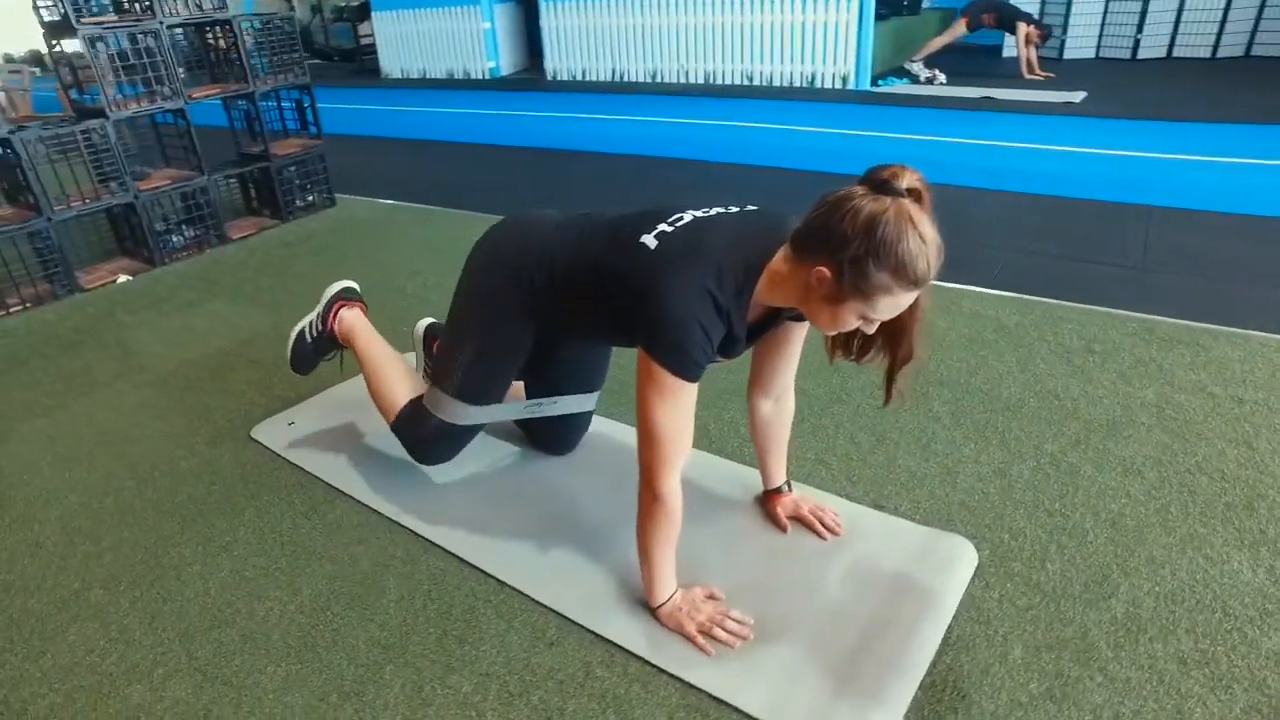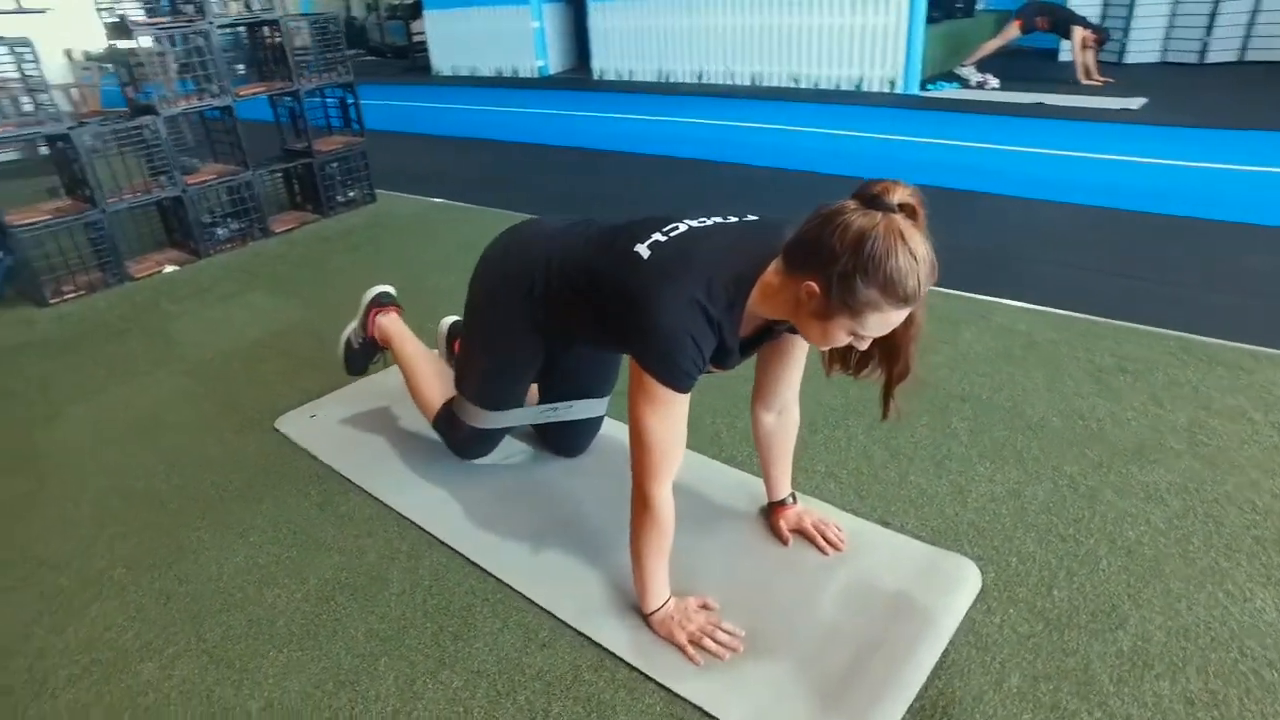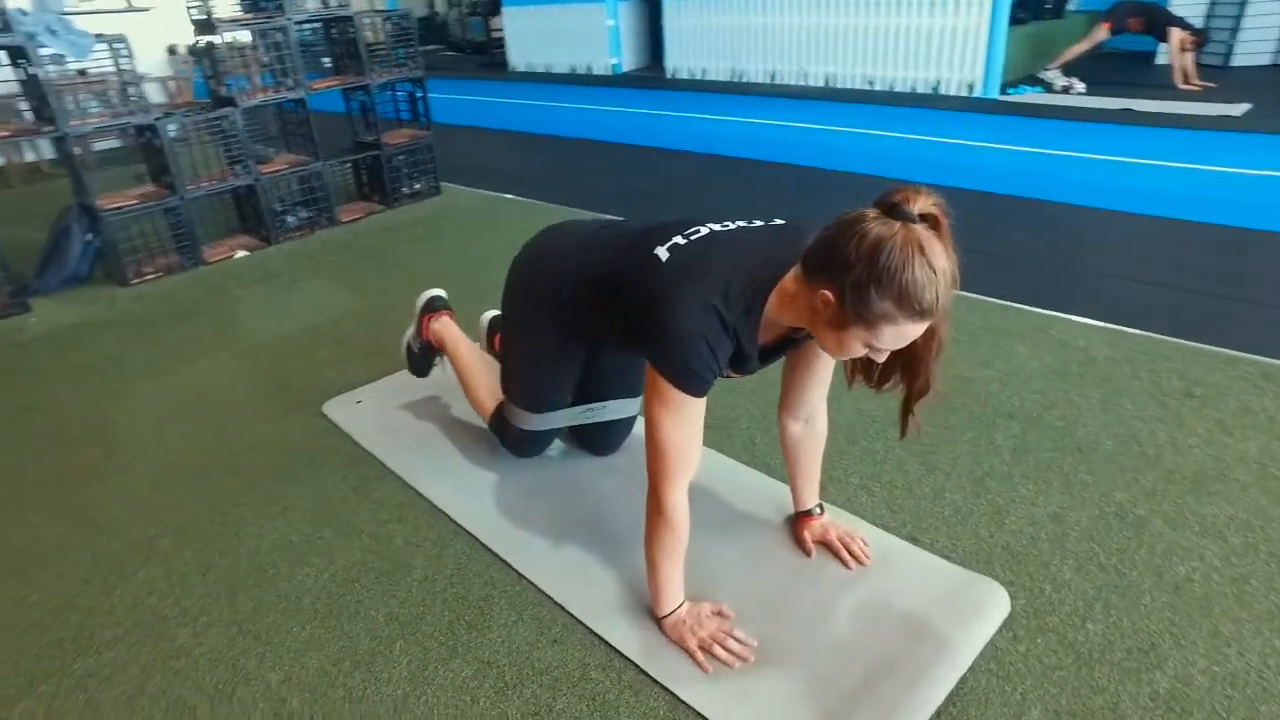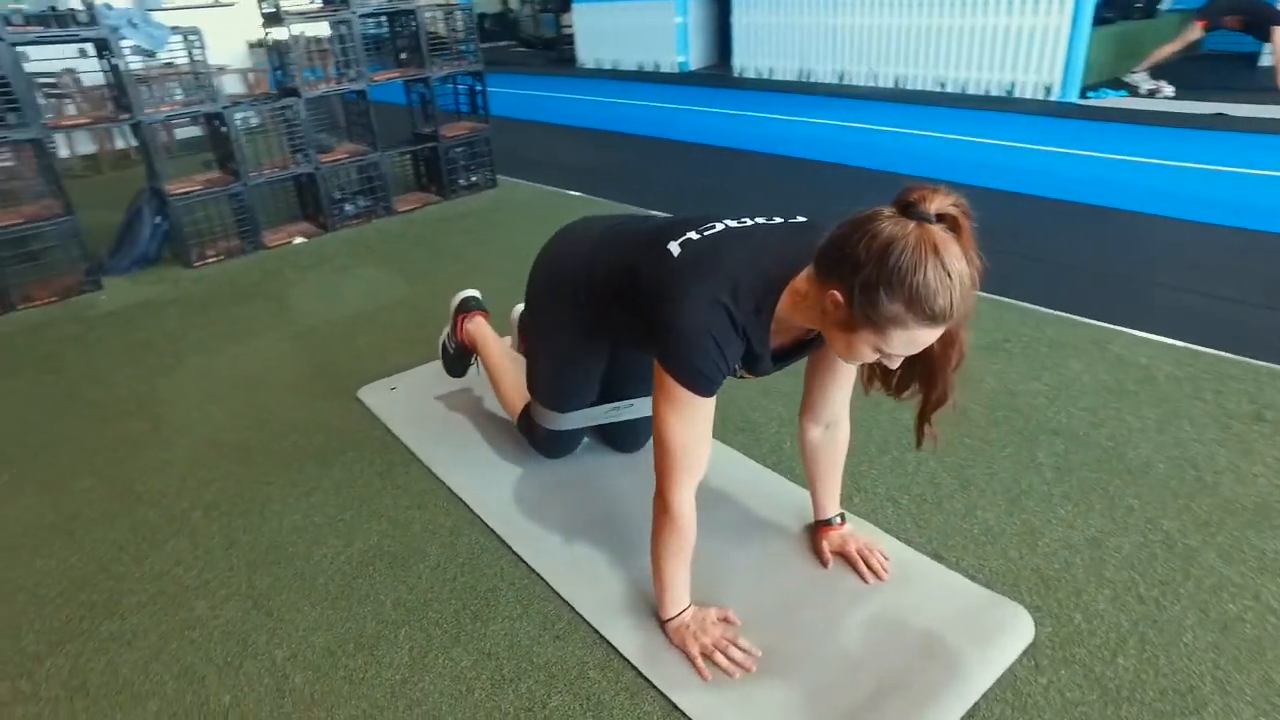
dt=0.2s
person 1, frame 1
left shoulder: (793, 261)
right shoulder: (690, 301)
left elbow: (771, 395)
right elbow: (661, 478)
left wrist: (777, 488)
right wrist: (665, 599)
left hip: (573, 283)
right hip: (513, 274)
left knee: (554, 439)
right knee: (432, 439)
left ankle: (447, 346)
right ankle: (345, 317)
person 1, frame 2
left shoulder: (792, 270)
right shoulder: (682, 312)
left elbow: (776, 407)
right elbow: (653, 486)
left wrist: (780, 501)
right wrist: (658, 605)
left hip: (581, 290)
right hip: (519, 282)
left knee: (567, 442)
right knee: (472, 437)
left ankle: (466, 342)
right ankle: (384, 321)
person 1, frame 3
left shoulder: (821, 275)
right shoulder: (699, 317)
left elbow: (802, 415)
right elbow: (669, 488)
left wrist: (808, 512)
right wrist: (672, 609)
left hip: (611, 288)
right hip: (551, 285)
left knee: (599, 440)
right knee: (525, 436)
left ankle: (505, 339)
right ankle: (438, 324)
person 1, frame 4
left shoulder: (846, 274)
right shoulder: (709, 314)
left elbow: (824, 421)
right elbow: (677, 489)
left wrist: (829, 520)
right wrist: (677, 613)
left hip: (634, 280)
right hip: (573, 283)
left knee: (624, 438)
right knee: (554, 438)
left ankle: (538, 336)
right ankle: (472, 324)
